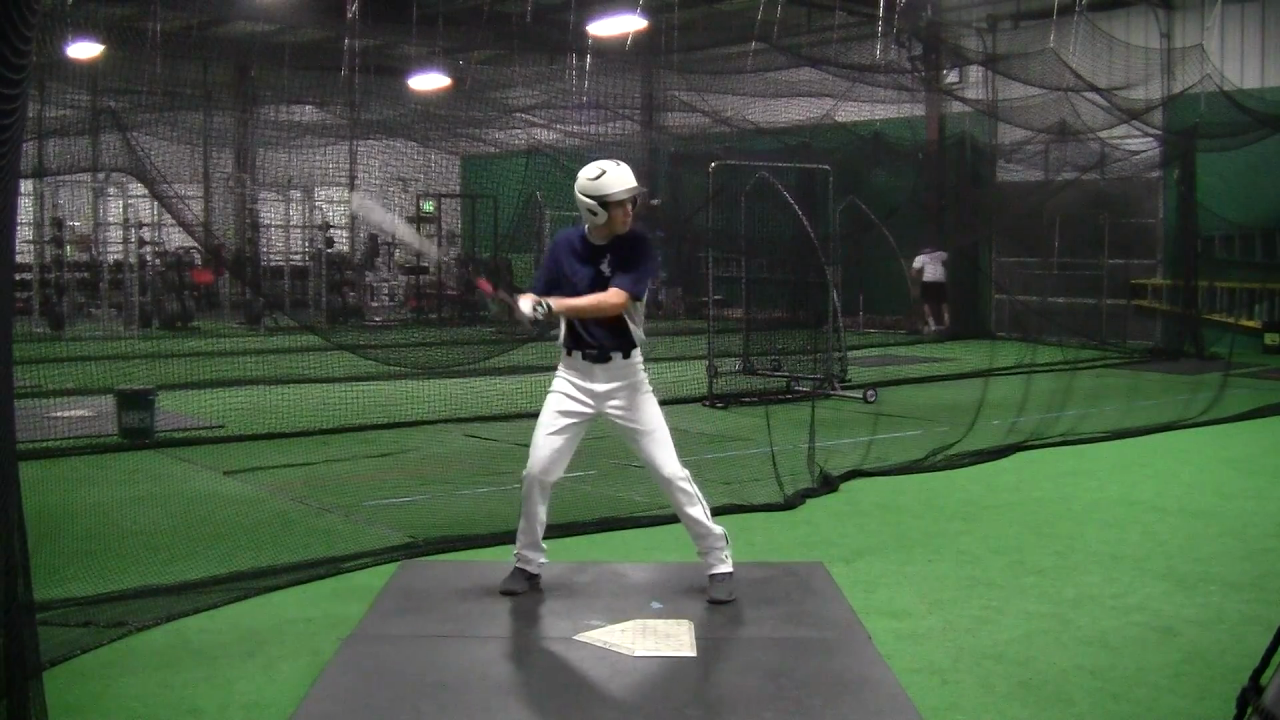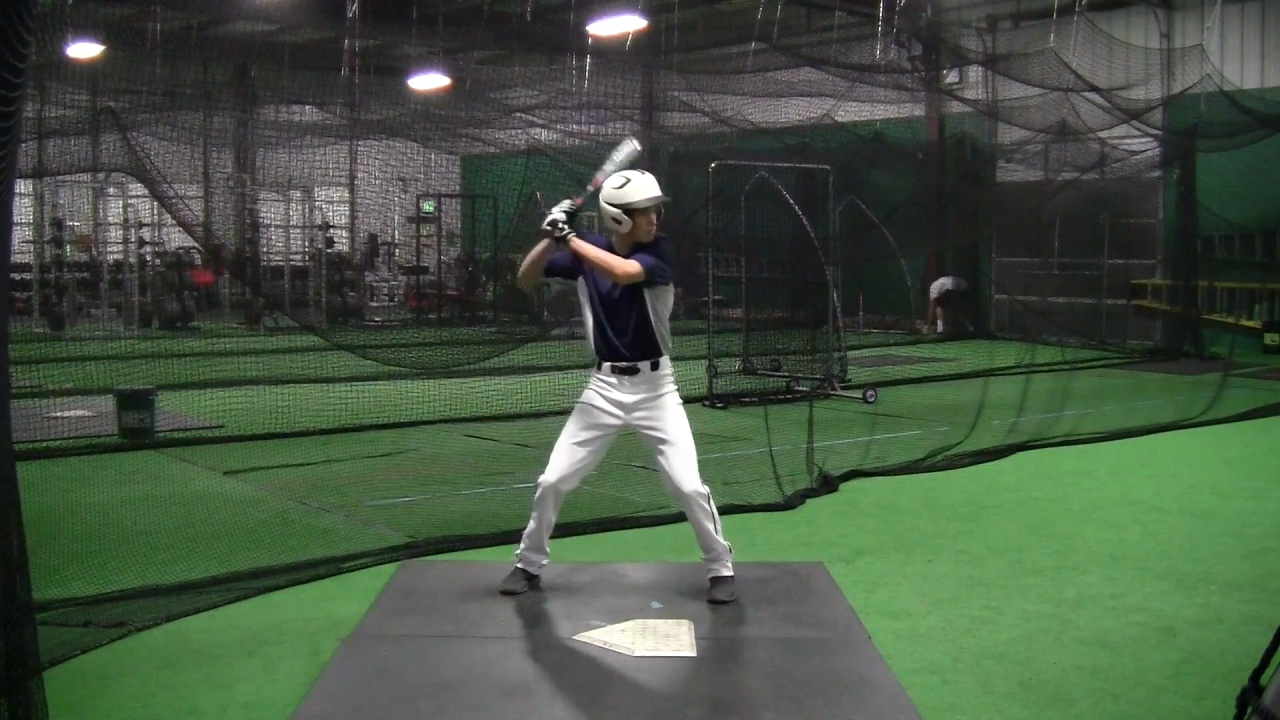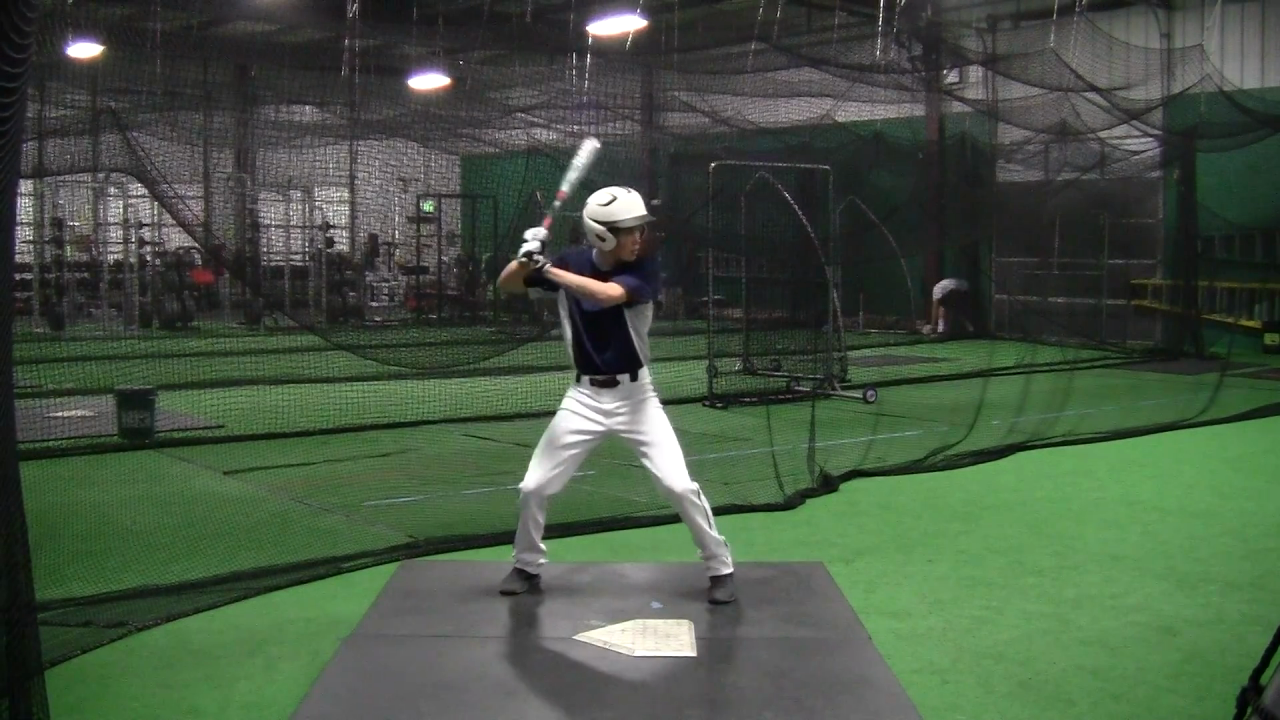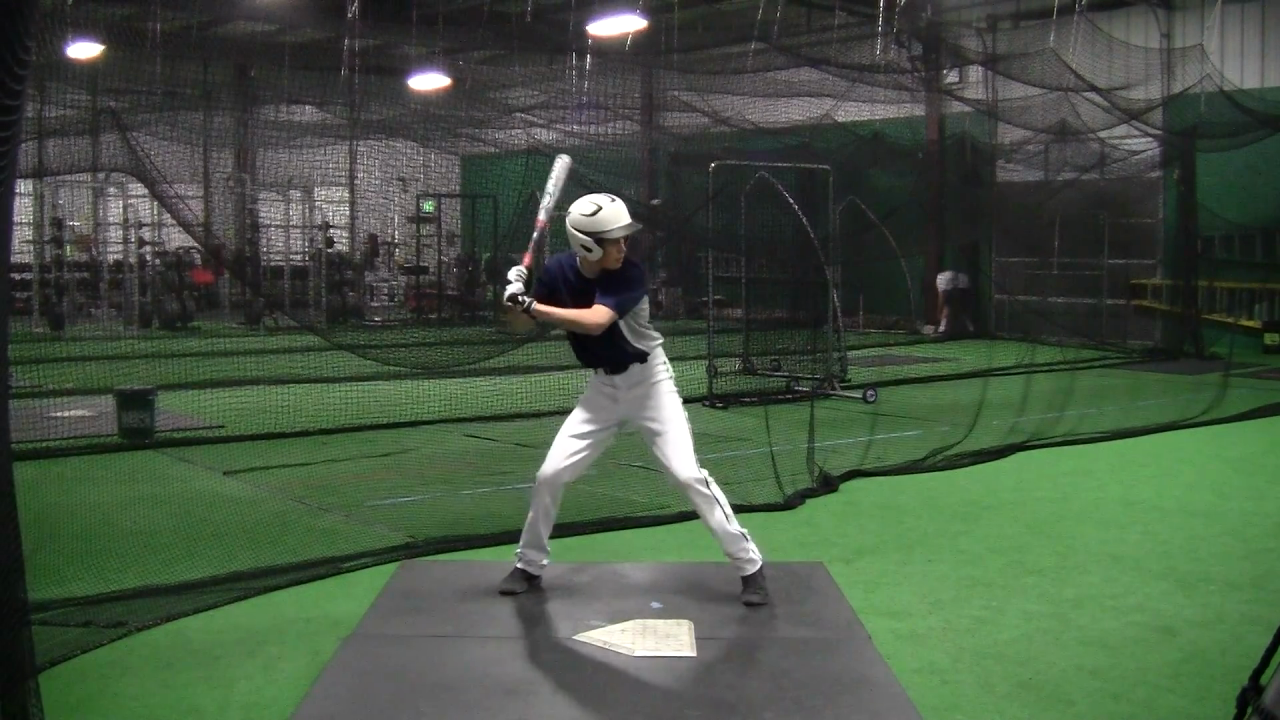
dt=0.5s
person 1, frame 1
left shoulder: (639, 247)
right shoulder: (564, 243)
left elbow: (615, 301)
right elbow: (540, 295)
left wrist: (550, 305)
right wrist: (527, 304)
left hip: (624, 375)
right hip: (573, 373)
left knee: (670, 472)
right knee: (537, 472)
left ankle: (718, 560)
right ankle: (528, 563)
person 1, frame 2
left shoulder: (659, 251)
right shoulder: (589, 248)
left elbow: (623, 272)
right elbow: (526, 279)
left wrist: (568, 238)
right wrist: (551, 239)
left hip: (654, 386)
right hip: (604, 386)
left knee: (688, 486)
right knee: (553, 481)
left ankle: (720, 568)
right ankle: (529, 564)
person 1, frame 3
left shoulder: (643, 269)
right shoulder: (570, 260)
left elbow: (605, 295)
right elbow: (506, 286)
left wrist: (545, 269)
right wrist: (526, 259)
left hip: (634, 394)
right hip: (583, 396)
left knee: (679, 485)
right knee: (534, 487)
left ankle: (720, 568)
right ankle: (527, 565)
person 1, frame 4
left shoulder: (630, 274)
right shoulder: (557, 269)
left elbow: (594, 322)
left wrist: (533, 305)
right wrist: (517, 293)
left hip: (649, 381)
right hip: (602, 387)
left knee: (687, 473)
right knee: (551, 475)
left ankle: (750, 565)
right ankle: (529, 565)
